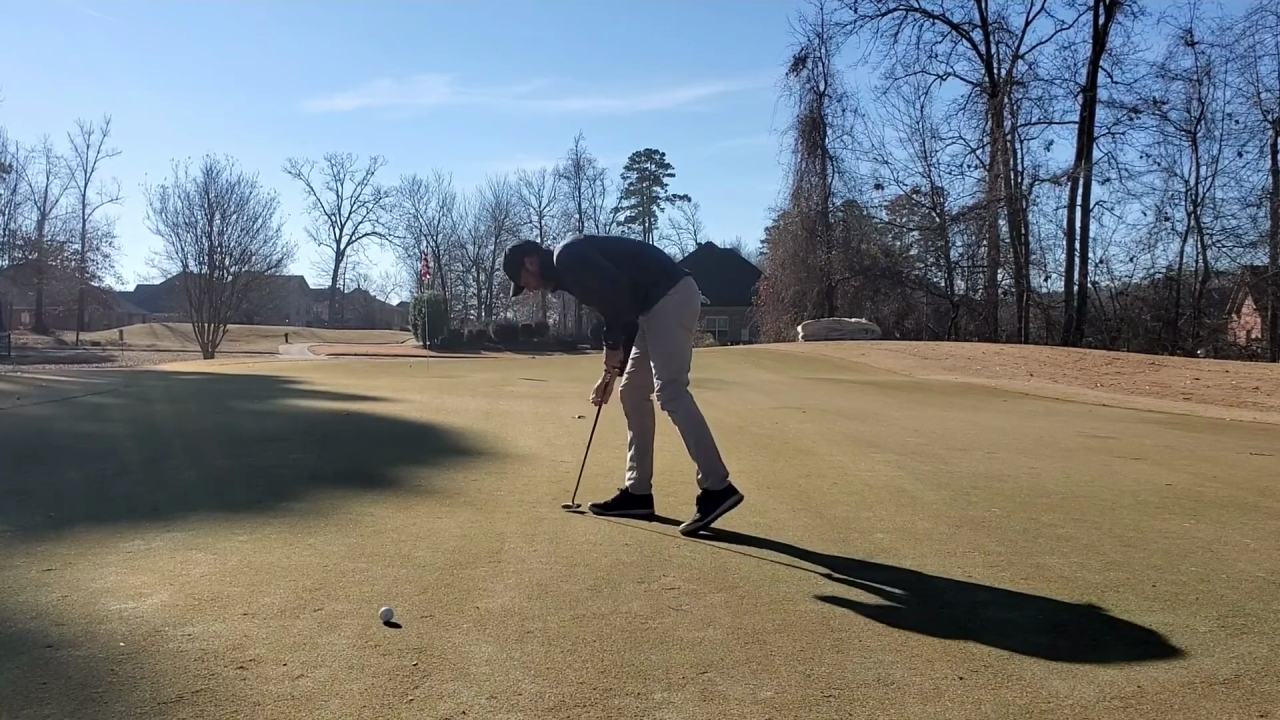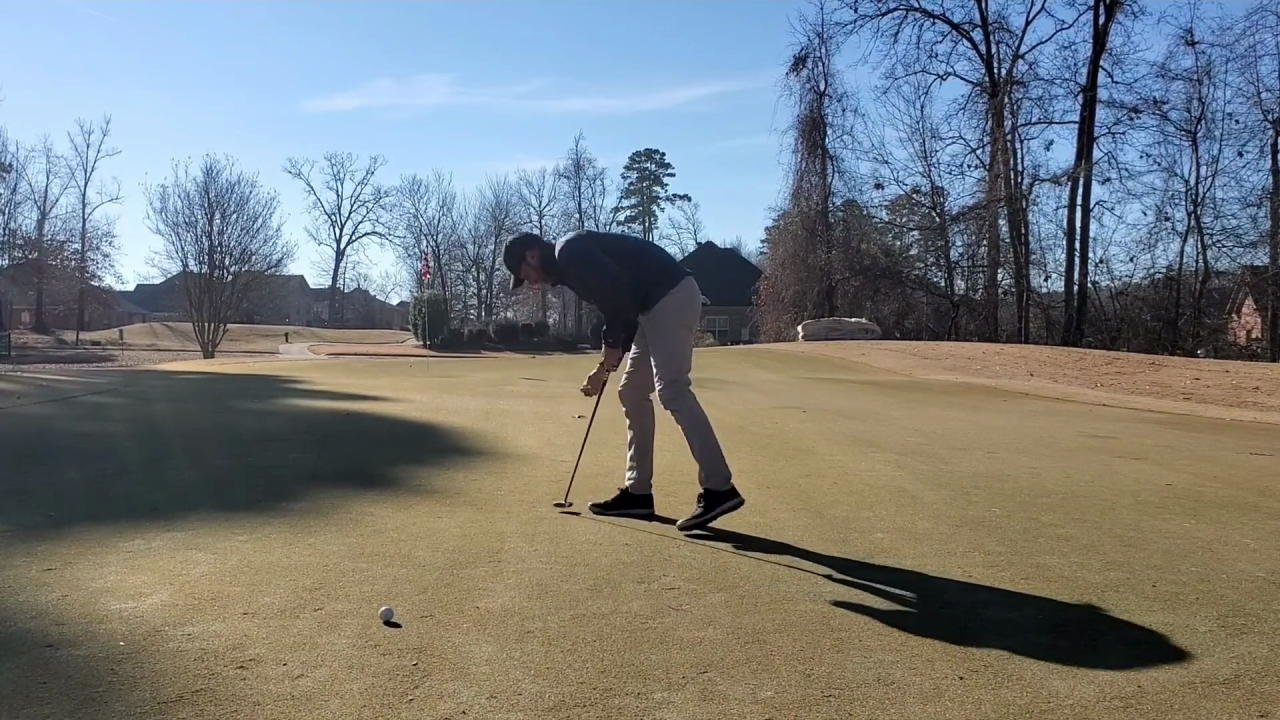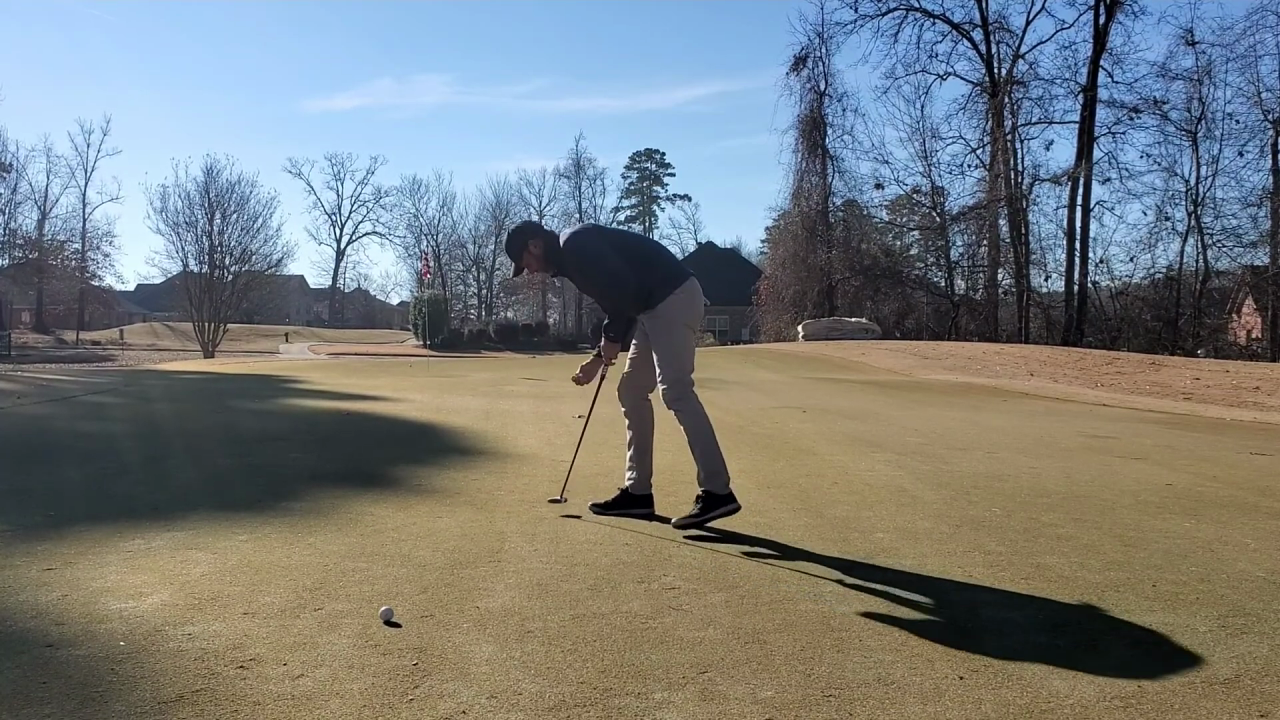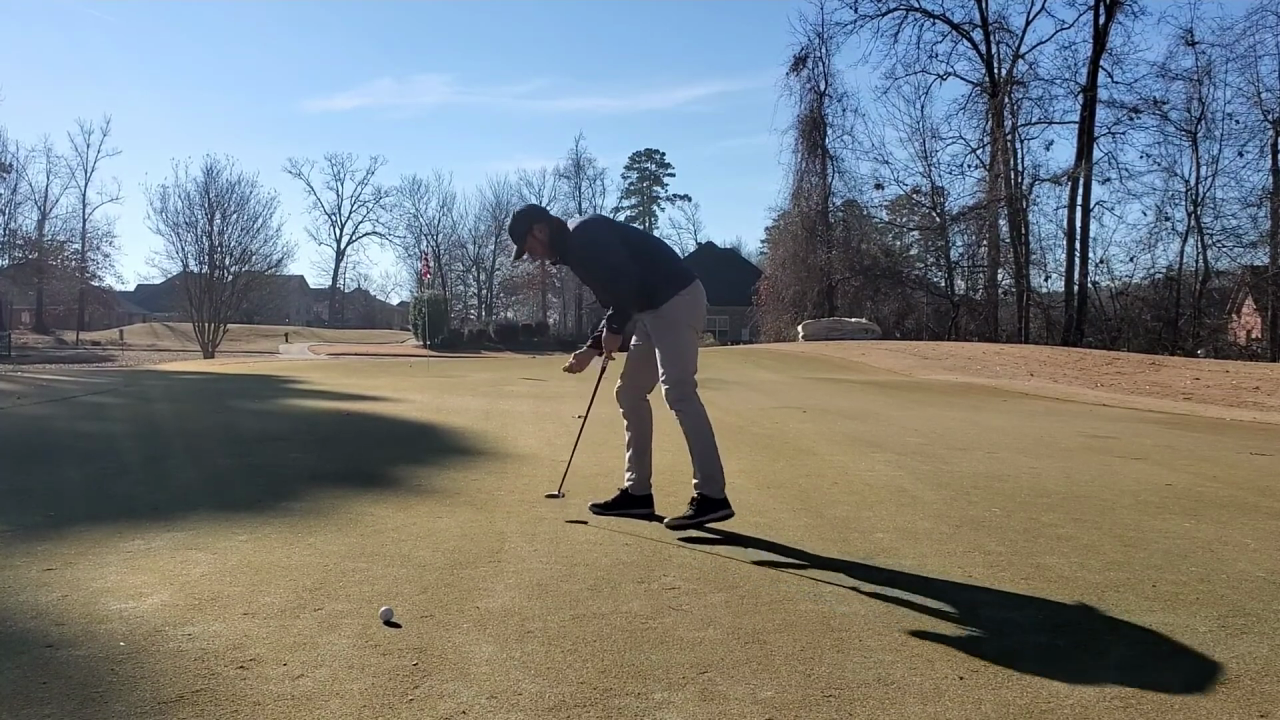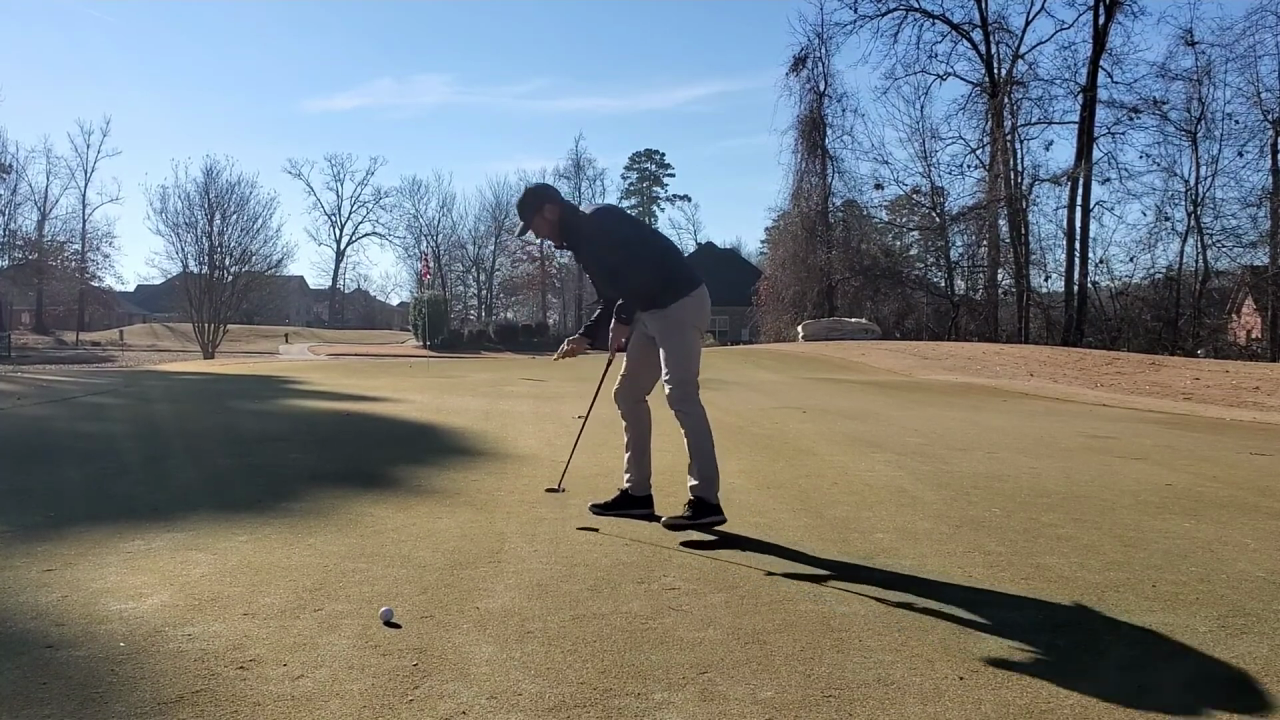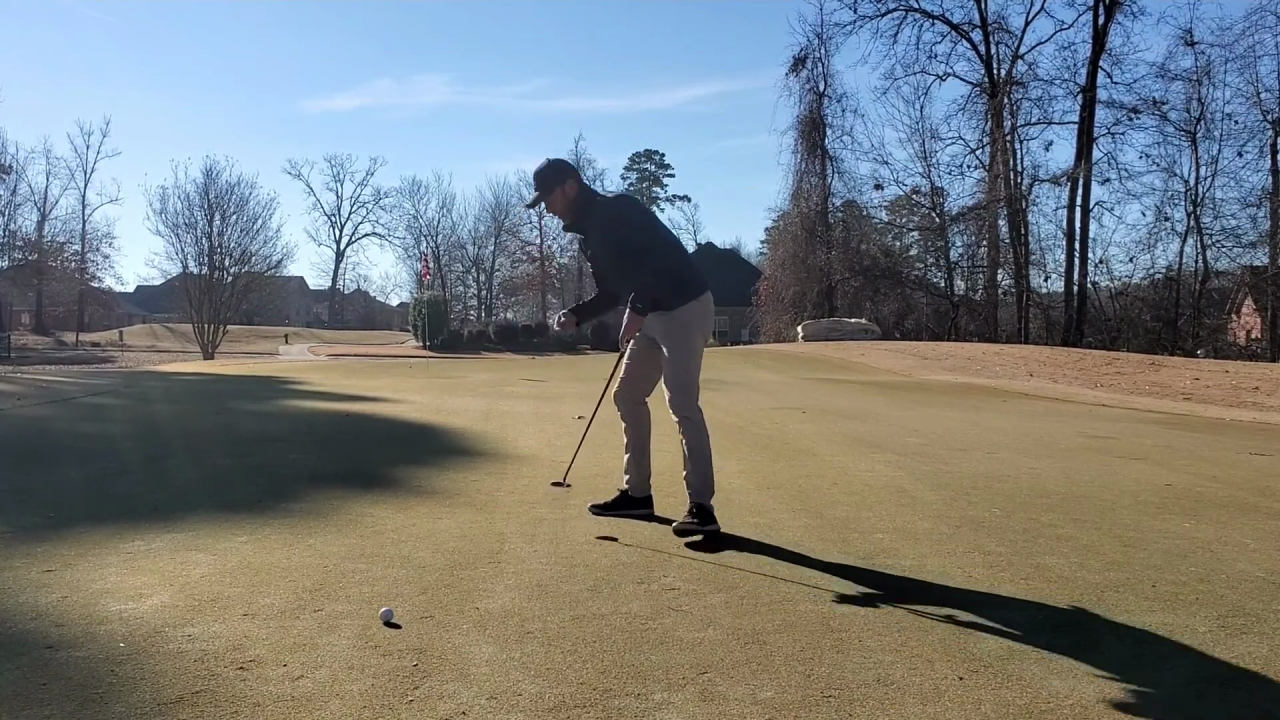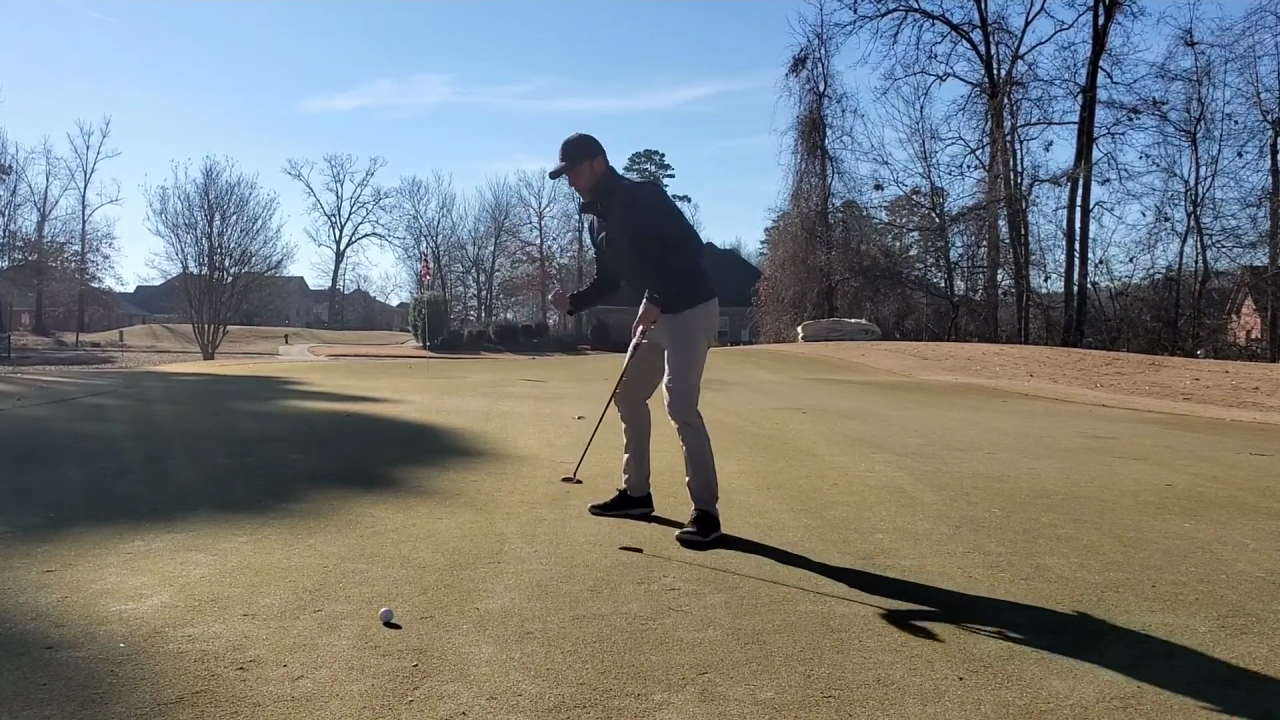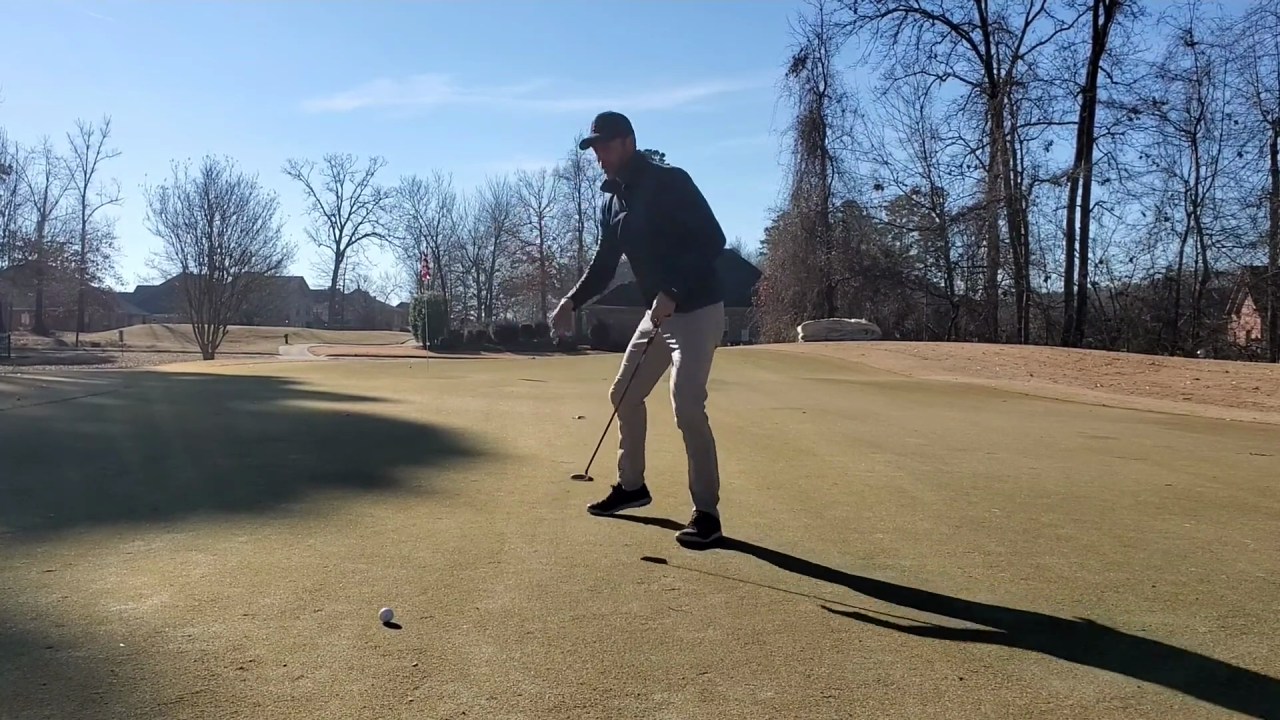
dt=0.1s
person 1, frame 1
left shoulder: (567, 256)
right shoulder: (568, 272)
left elbow: (617, 288)
right elbow: (620, 313)
left wrist: (612, 346)
right wrist: (613, 370)
left hip: (671, 296)
right hip: (658, 305)
left knee: (671, 392)
right knee: (632, 393)
left ankle: (717, 488)
right ankle: (638, 492)
person 1, frame 2
left shoulder: (569, 251)
right shoulder: (570, 266)
left elbow: (618, 286)
right elbow: (621, 309)
left wrist: (610, 344)
right wrist: (606, 366)
left hip: (672, 296)
right hip: (659, 304)
left knee: (672, 391)
right knee: (632, 392)
left ankle: (718, 488)
right ankle: (638, 492)
person 1, frame 3
left shoulder: (576, 243)
right shoulder: (570, 261)
left elbow: (622, 284)
right elbow: (618, 306)
left wrist: (611, 337)
right wrist: (598, 359)
left hip: (674, 299)
right hip: (655, 307)
left knee: (675, 391)
right knee: (631, 392)
left ankle: (717, 493)
right ankle: (638, 492)
person 1, frame 4
left shoulder: (584, 233)
right shoulder: (574, 250)
left elbow: (628, 277)
right elbow: (618, 300)
left wrist: (614, 328)
right wrist: (592, 349)
left hip: (677, 298)
right hip: (655, 307)
left knee: (678, 391)
right knee: (630, 392)
left ankle: (712, 496)
right ankle: (638, 492)
person 1, frame 5
left shoulder: (600, 221)
right shoulder: (580, 243)
left elbow: (643, 267)
right elbow: (613, 299)
left wrist: (622, 318)
right wrist: (585, 337)
left hip: (681, 303)
right hip: (651, 312)
left knee: (681, 393)
right knee: (627, 394)
left ankle: (705, 501)
right ankle: (636, 493)
person 1, frame 6
left shoulder: (618, 209)
right shoulder: (588, 231)
left elbow: (665, 258)
right elbow: (610, 292)
left wrist: (638, 308)
right wrist: (575, 315)
left hip: (686, 306)
right hip: (653, 313)
left knee: (681, 398)
right knee: (627, 394)
left ankle: (702, 505)
right ankle: (637, 493)
person 1, frame 7
left shoulder: (643, 196)
right shoulder: (598, 219)
left elbow: (689, 247)
right elbow: (607, 282)
left wrist: (656, 300)
right wrist: (572, 300)
left hip: (692, 311)
right hip: (656, 316)
left knee: (680, 402)
right knee: (629, 398)
left ankle: (705, 511)
right ankle: (636, 494)
person 1, frame 8
left shoulder: (669, 181)
right shoulder: (611, 202)
left elbow: (712, 240)
right elbow: (603, 266)
left wrist: (672, 292)
right wrist: (571, 301)
left hip: (699, 310)
right hip: (660, 312)
left knee: (687, 404)
right knee: (625, 393)
left ankle: (706, 511)
right ankle: (631, 485)
